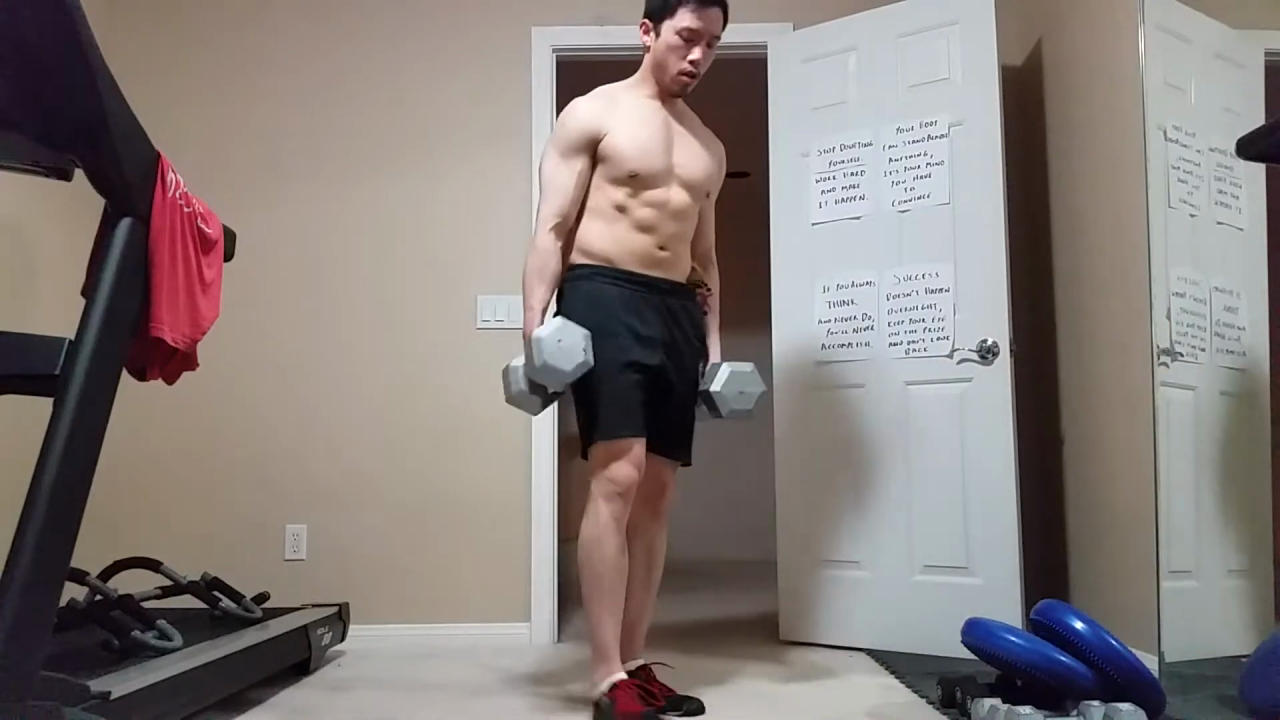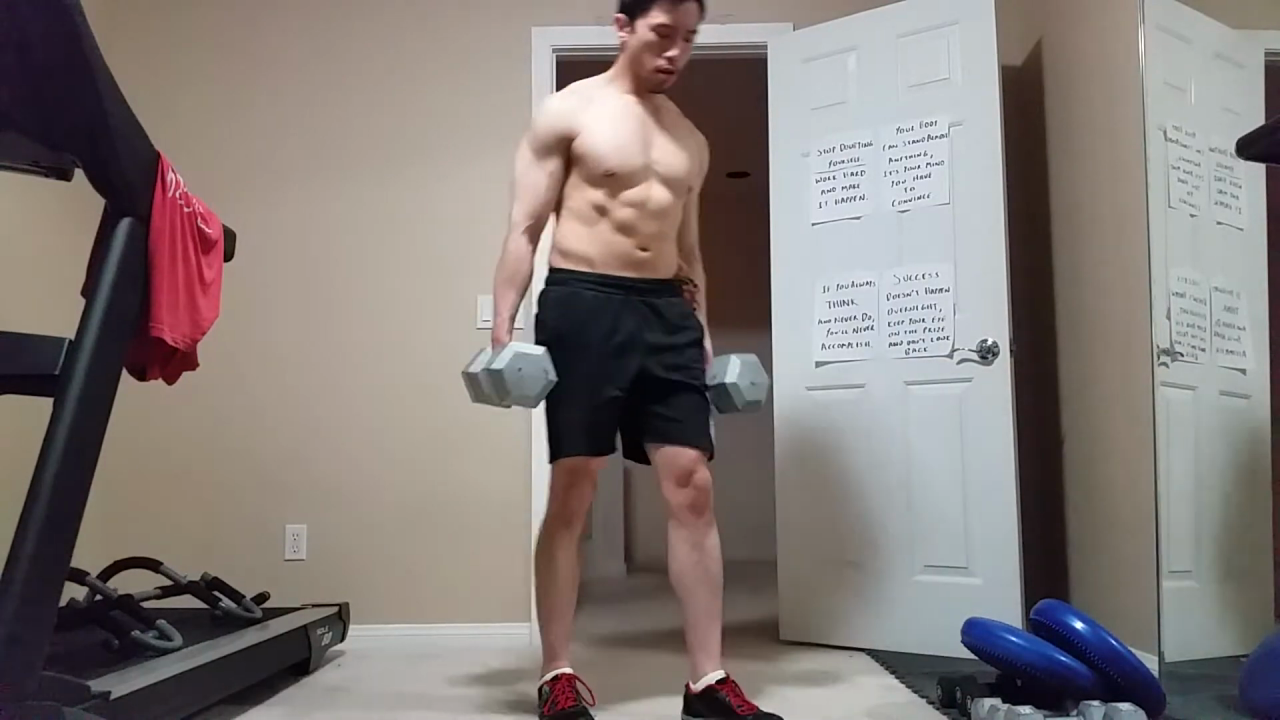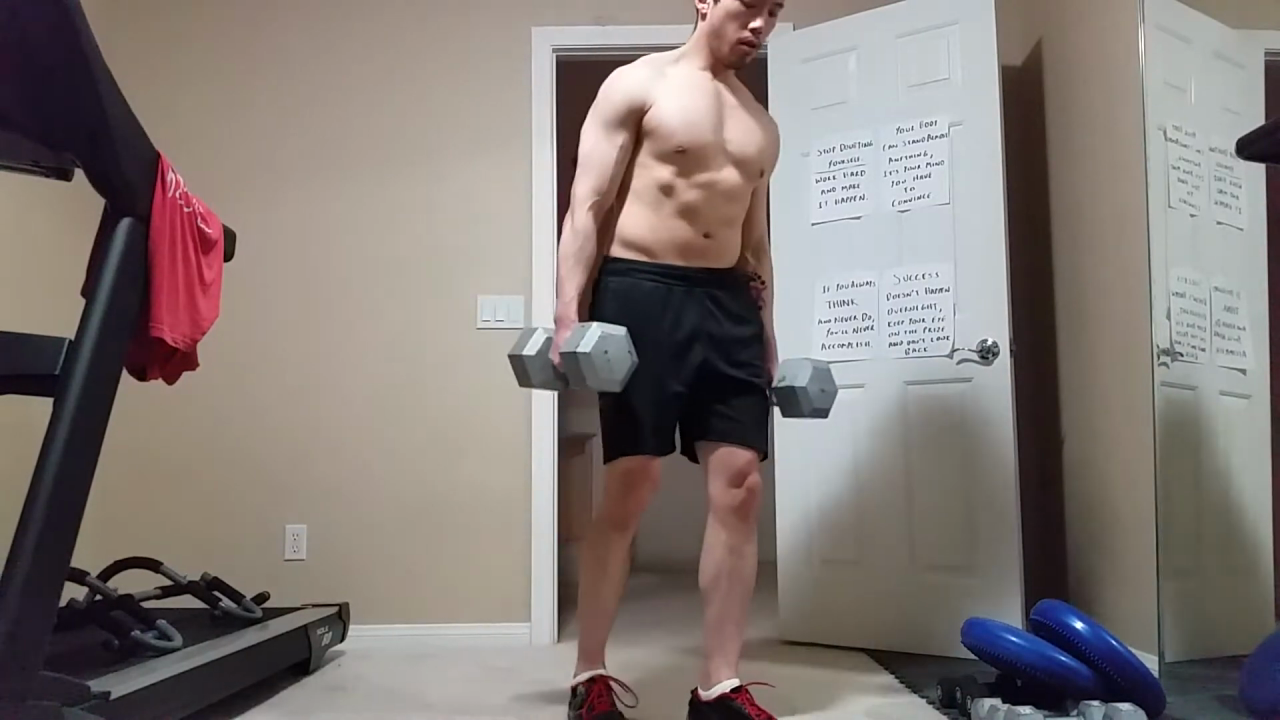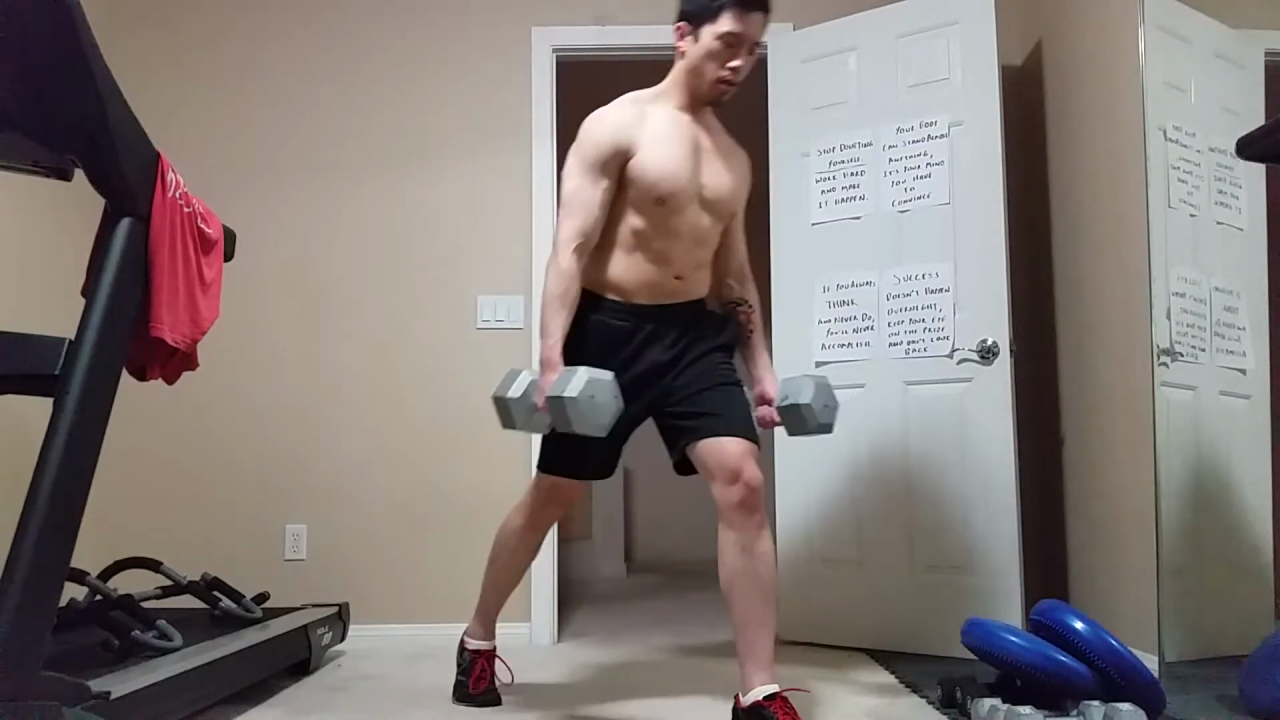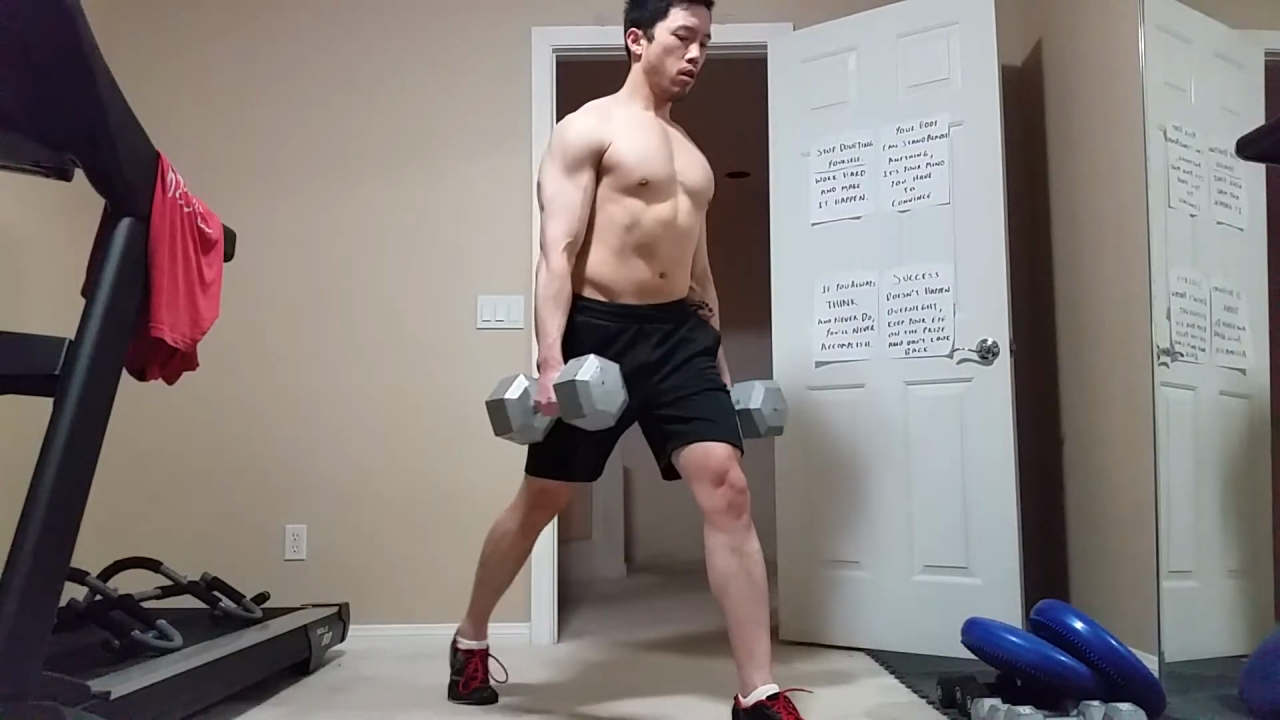
dt=1s
person 1, frame 1
left shoulder: (709, 148)
right shoulder: (592, 114)
right elbow: (550, 231)
left wrist: (712, 339)
right wrist: (534, 327)
left hip: (676, 312)
right hip: (604, 298)
left knee: (655, 493)
right knee: (616, 479)
person 1, frame 2
left shoulder: (691, 141)
right shoulder: (567, 112)
right elbow: (523, 231)
left wrist: (704, 339)
right wrist: (503, 329)
left hip: (666, 314)
right hip: (583, 305)
left knee: (692, 488)
right knee: (572, 493)
person 1, frame 3
left shoulder: (760, 122)
right shoulder: (637, 84)
right elbow: (587, 207)
left wrist: (767, 340)
right wrist: (568, 311)
left hip: (727, 303)
right hip: (640, 293)
left knee: (740, 490)
right knee: (629, 489)
person 1, frame 4
left shoulder: (732, 156)
right shoulder: (616, 126)
left elbow: (733, 270)
right elbow: (571, 248)
left wrist: (760, 368)
right wrist: (551, 356)
left hip: (694, 333)
right hip: (611, 329)
left knee: (743, 487)
right knee: (552, 496)
right ankle: (478, 640)
person 1, frame 5
left shoulder: (693, 154)
right shoulder: (587, 130)
right elbow: (558, 251)
left wrist: (720, 365)
right wrist: (551, 358)
left hip: (679, 335)
right hip: (598, 331)
left knee: (729, 495)
right knee: (541, 500)
right ankle: (470, 638)
